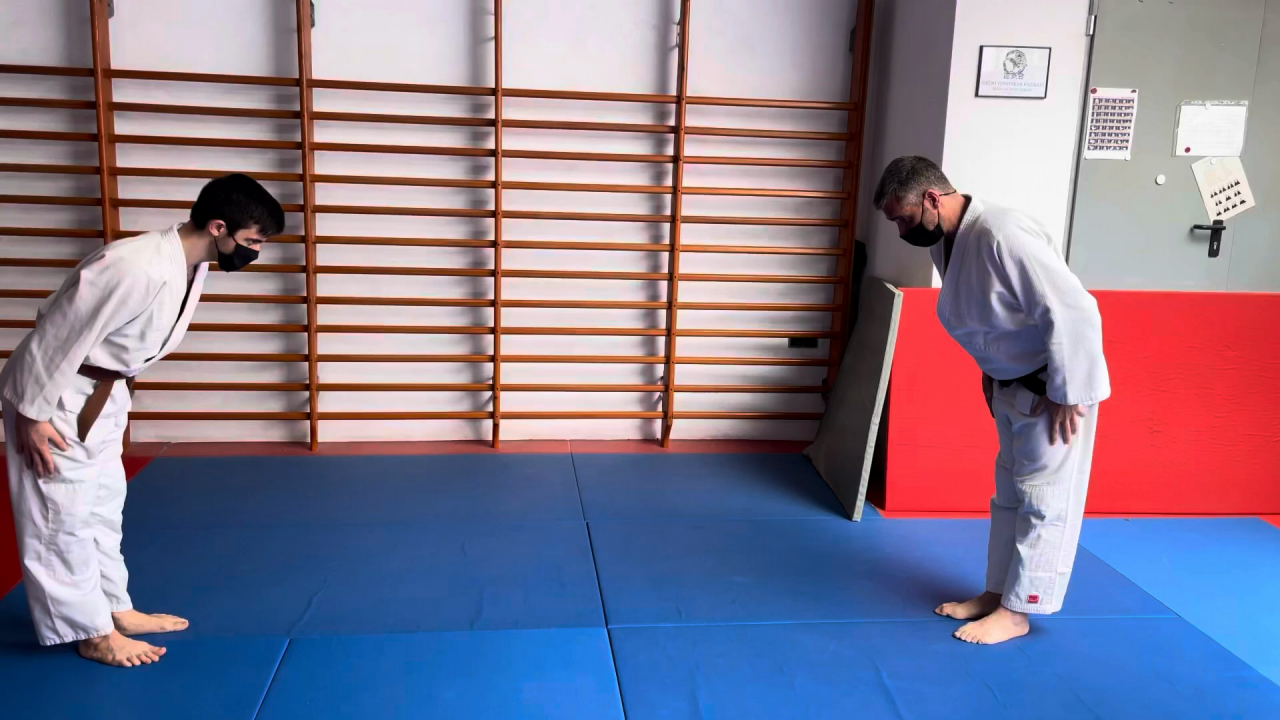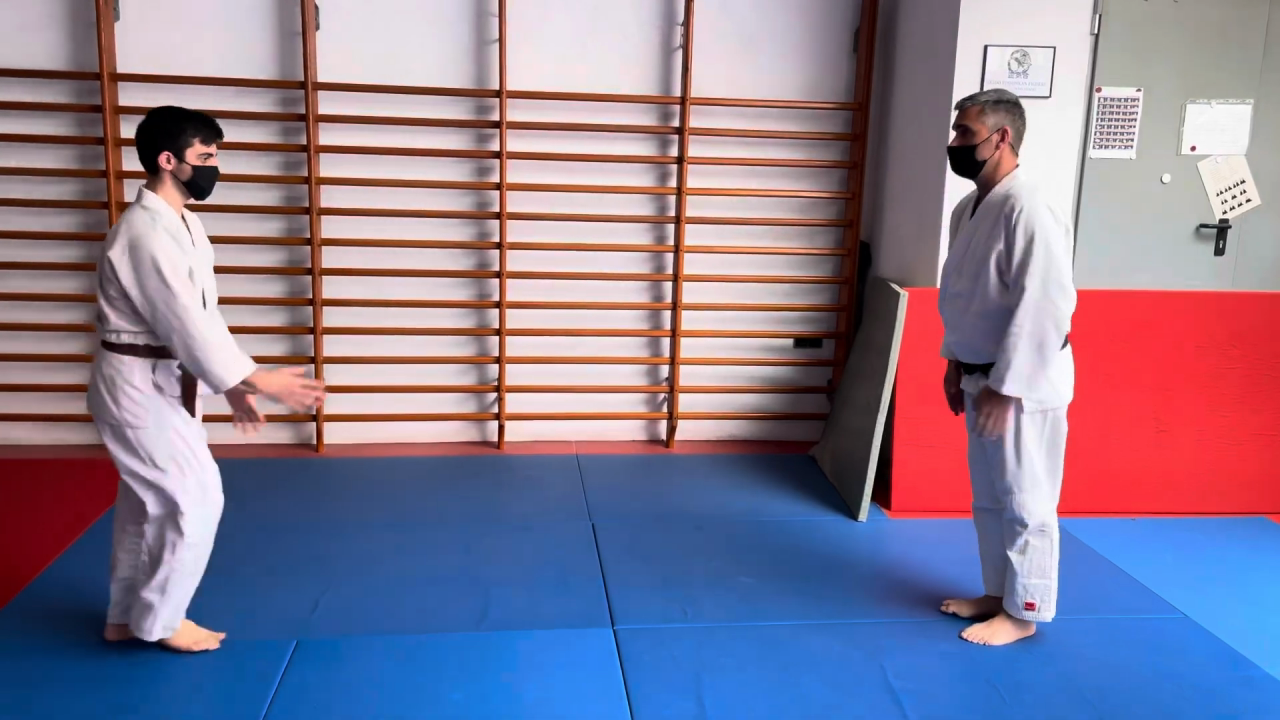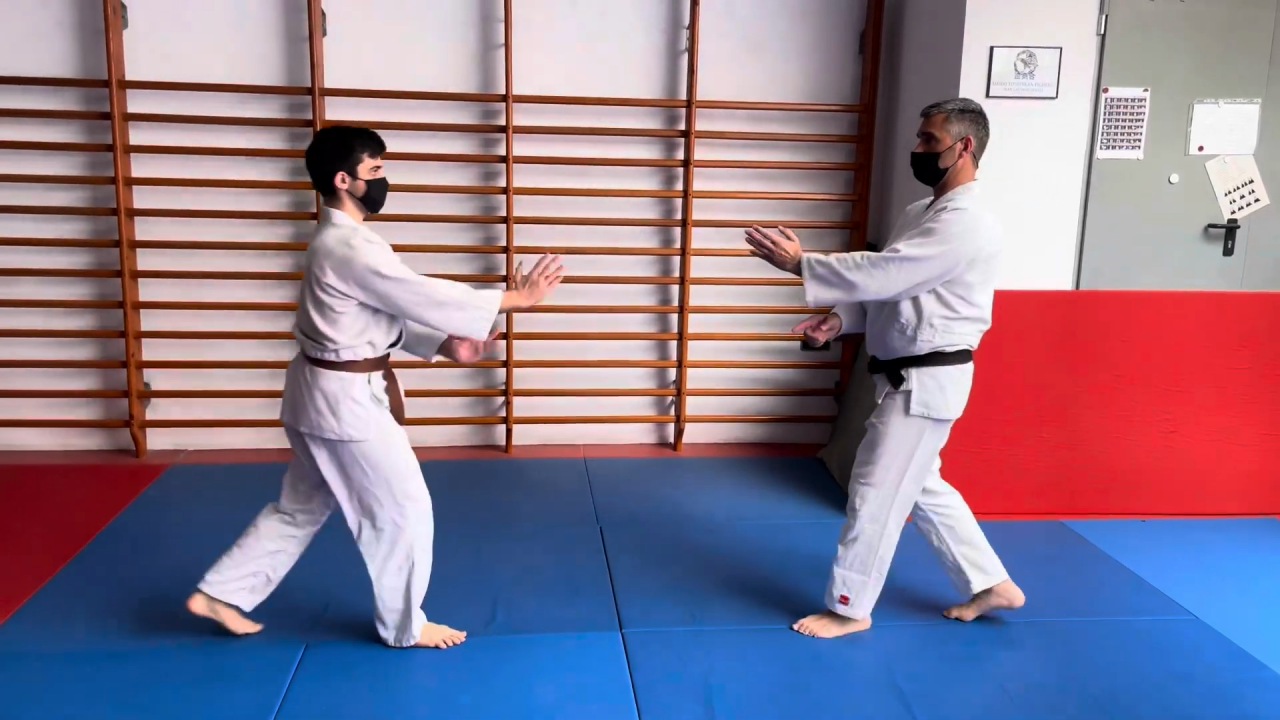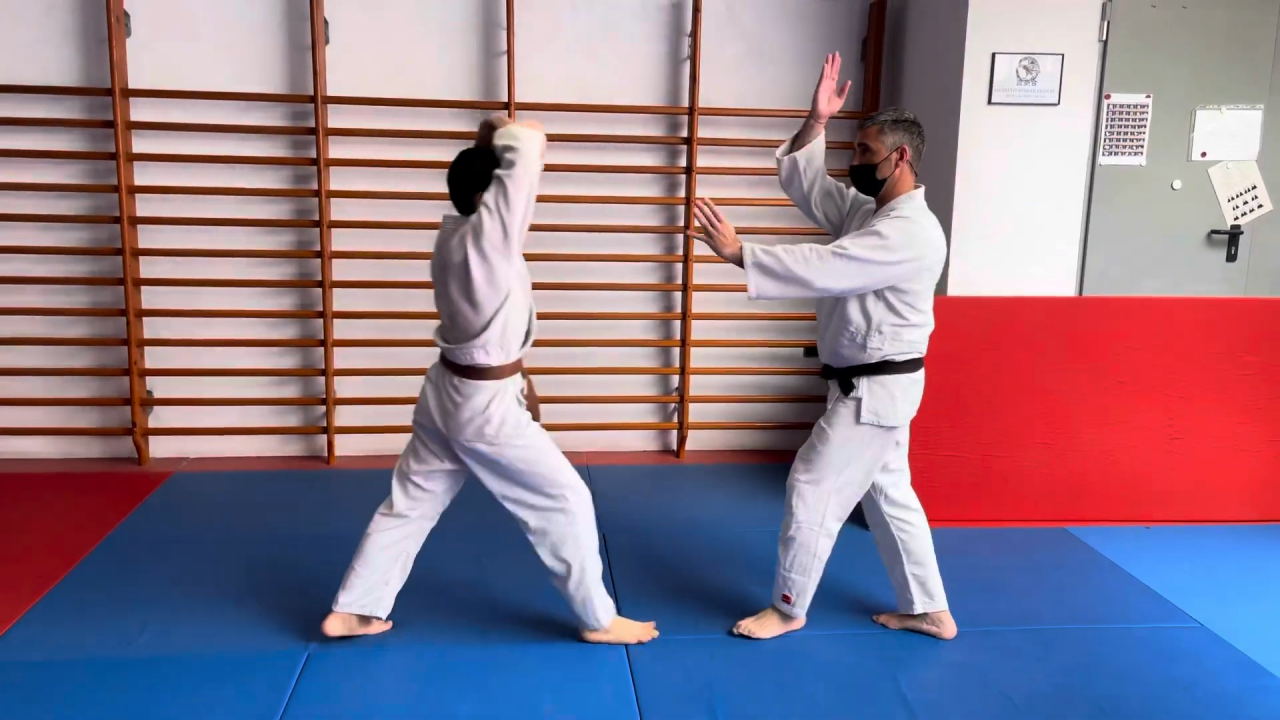
dt=0.7s
person 1, frame 1
left shoulder: (1003, 234)
right shoulder: (945, 242)
left elbow: (1073, 312)
left wrist: (1068, 395)
right wrist: (992, 373)
left hip: (1059, 385)
right hip: (1014, 383)
left knee: (1046, 496)
right knee: (1012, 491)
left ankle: (1017, 609)
right ankle: (998, 592)
person 1, frame 2
left shoulder: (1028, 211)
right shoulder: (967, 209)
left elbow: (1042, 306)
left wrist: (1005, 388)
right wrist: (955, 364)
left hip: (1028, 381)
right hip: (982, 378)
left knee: (1024, 499)
right knee: (990, 493)
left ankle: (1022, 612)
right ankle: (997, 594)
person 1, frame 3
left shoulder: (966, 224)
right shoulder: (922, 212)
left elbow: (884, 272)
right elbow: (889, 281)
left wrist: (800, 263)
right wrist: (839, 319)
left hip: (924, 380)
right hip: (909, 375)
left knee: (874, 492)
right knee: (922, 486)
left ankle: (848, 609)
right ankle: (990, 585)
person 1, frame 4
left shoulder: (910, 232)
right shoulder: (865, 209)
left elbow: (824, 268)
right elbow: (805, 182)
left wrist: (739, 253)
right wrist: (817, 121)
left hip: (877, 389)
right hip: (868, 384)
left knee: (813, 489)
right knee: (888, 496)
left ankle: (788, 607)
right ankle: (929, 610)
person 2, frame 1
left shoulder: (190, 264)
right shoulder: (136, 268)
right elbow: (58, 336)
left hip: (100, 393)
right hip: (56, 393)
left knee: (101, 501)
right knee: (64, 511)
left ankle: (112, 609)
right ankle: (90, 631)
person 2, frame 2
left shoulder: (179, 222)
right shoulder: (146, 231)
left elbow: (199, 310)
right elbow: (184, 320)
left wrist: (237, 381)
right wrist: (257, 379)
left hip: (161, 377)
right hip: (139, 383)
left knee: (149, 502)
right knee: (195, 495)
left ankle: (131, 615)
right ankle: (159, 618)
person 2, frame 3
left shoulder: (339, 237)
right shoulder: (349, 248)
left elbow: (393, 310)
right elbow: (420, 295)
left wrist: (447, 343)
right wrist: (513, 298)
left hip: (323, 389)
right hip: (345, 397)
left knee: (302, 508)
right knee: (403, 509)
left ankle: (220, 591)
right ankle: (402, 624)
person 2, frame 4
left shoulder: (455, 234)
right shoulder: (483, 236)
left elbow: (509, 166)
right elbow: (520, 163)
left wrist: (502, 135)
right wrist: (504, 131)
left hip: (450, 394)
right hip: (489, 404)
left knee: (410, 504)
right knee: (566, 504)
left ankle: (350, 611)
right ankle: (597, 617)
